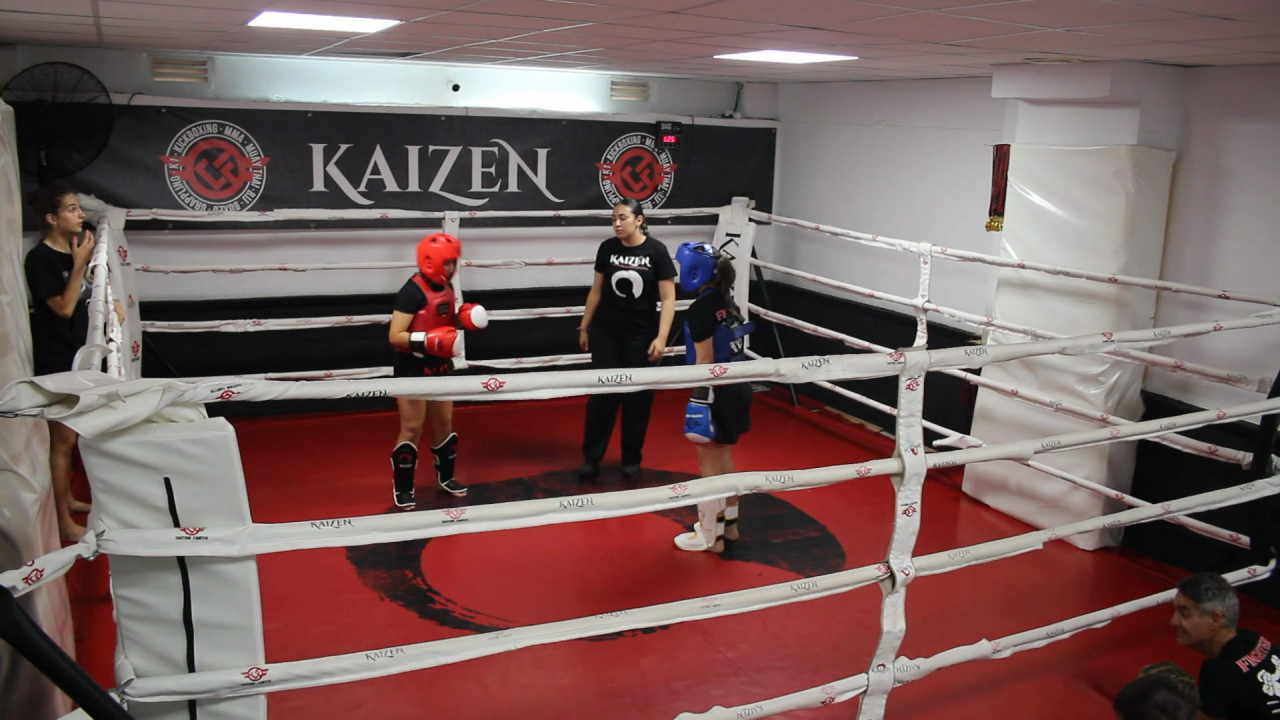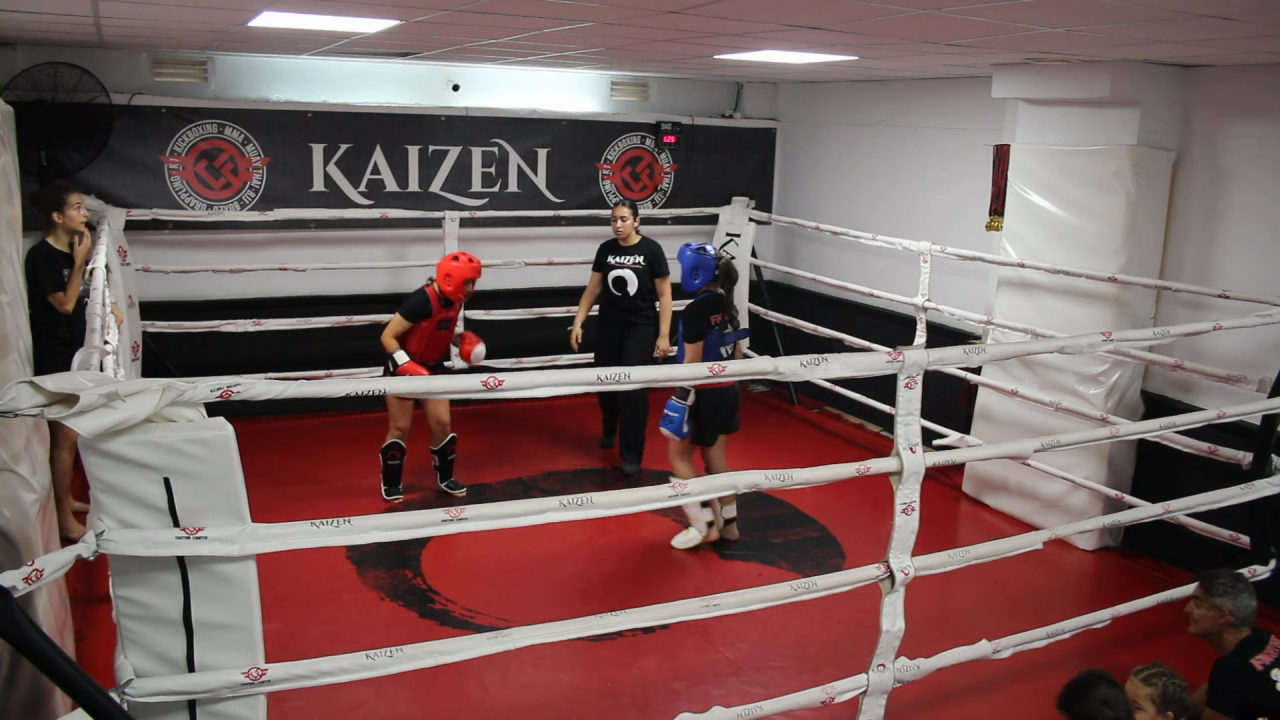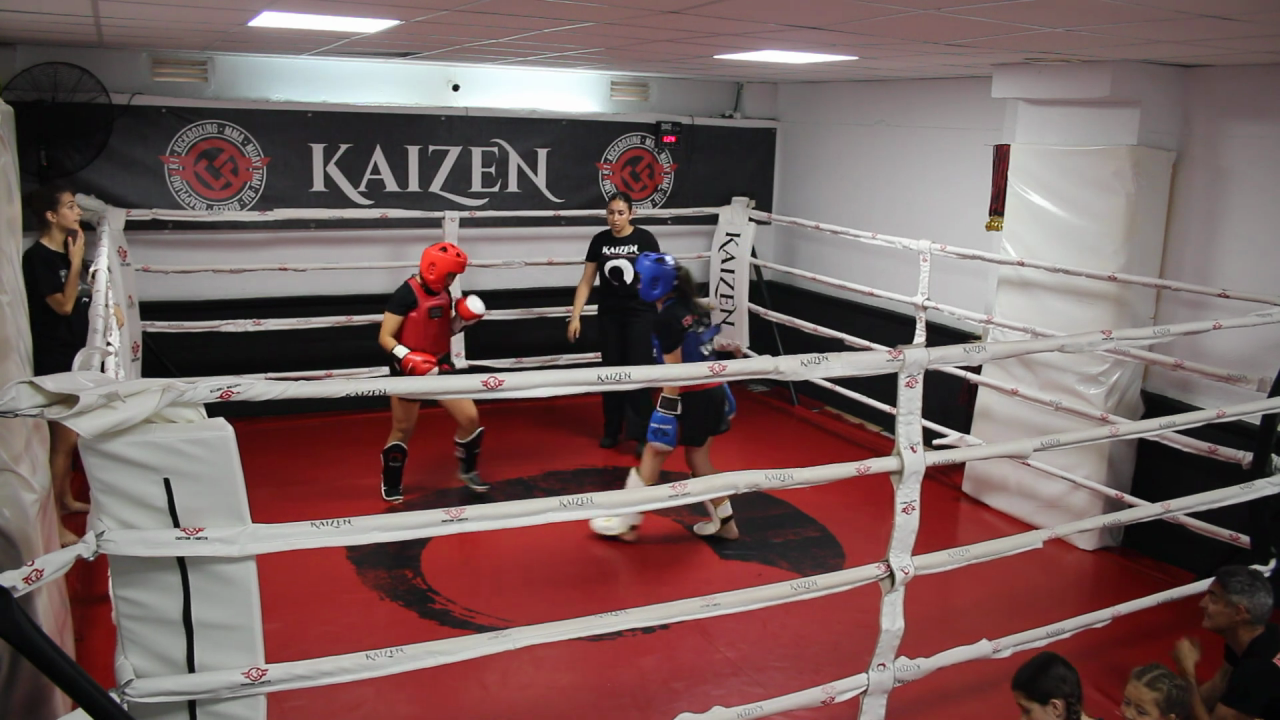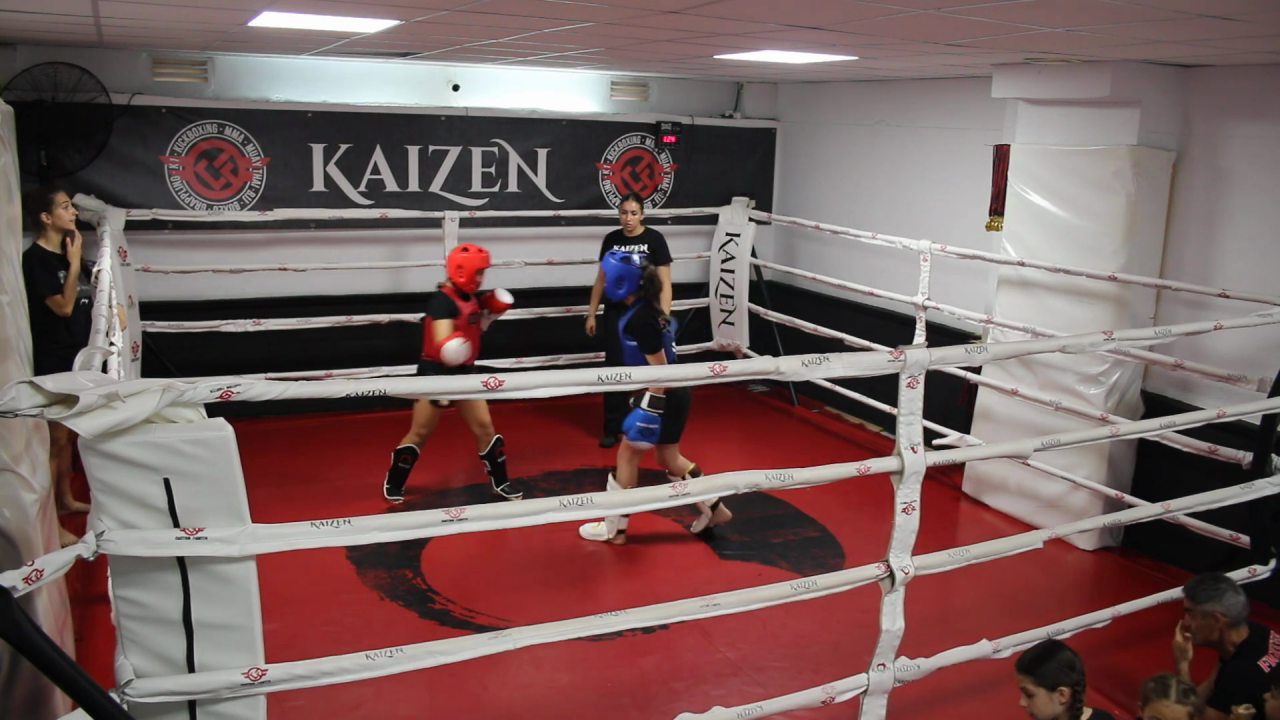
dt=0.3s
person 1, frame 1
left shoulder: (75, 248)
right shoulder: (39, 259)
right elbow: (65, 308)
right wrist: (79, 264)
left hip: (77, 354)
right hip: (55, 359)
left knee: (74, 433)
right knee: (62, 439)
left ankle: (67, 498)
right ankle: (63, 522)
person 1, frame 2
left shoulder: (74, 250)
right shoulder: (41, 255)
right elbow: (65, 304)
left wrist: (109, 306)
right wrist: (80, 260)
left hip: (77, 353)
right hip: (55, 357)
left knee: (73, 433)
right knee: (66, 435)
left ankle: (67, 499)
right ankle: (65, 518)
person 1, frame 3
left shoulder: (71, 249)
right shoulder: (37, 257)
right elbow: (64, 305)
left wrist: (109, 305)
right wrist: (77, 261)
left hip: (76, 354)
right hip: (55, 359)
left knee: (70, 433)
right knee: (64, 438)
left ankle: (66, 499)
person 1, frame 4
left shoulder: (68, 251)
right shoulder: (36, 258)
left elbow: (88, 292)
right elbow: (63, 306)
right wrist: (74, 261)
left hip: (76, 356)
right hip: (53, 360)
left knee: (70, 433)
right knee: (56, 438)
left ankle: (66, 499)
person 2, frame 1
left shoulder: (700, 309)
right shoulder: (726, 302)
left elbow: (705, 361)
left wrist: (699, 403)
left hip: (719, 392)
right hip: (738, 387)
left knee: (709, 463)
right knee: (722, 458)
left ankle: (710, 536)
right ankle: (728, 522)
person 2, frame 2
left shoulder: (697, 310)
right shoulder: (727, 304)
left elbow: (692, 363)
right elbow: (737, 351)
left wrist: (679, 402)
left hip: (705, 395)
right hip: (728, 391)
left knee: (678, 455)
right knee: (715, 456)
left ankle: (706, 524)
right ankle: (727, 521)
person 2, frame 3
left shoulder: (666, 319)
right shoulder: (693, 307)
left wrist: (665, 412)
right wrist: (723, 389)
left hip: (691, 397)
right hip: (711, 392)
left knee: (653, 453)
right knee: (699, 458)
left ankle: (627, 524)
right ankle: (724, 521)
person 2, frame 4
left shoulder: (641, 317)
right shoulder: (641, 309)
left elbow: (660, 368)
left wrist: (649, 411)
left hip: (667, 397)
right hip: (675, 395)
left knee: (628, 455)
right knee: (668, 457)
left ankle: (614, 529)
right ankle: (713, 508)
person 3, frame 1
left shoulder: (656, 250)
right shoulder: (607, 248)
left elbow: (668, 298)
right elbow: (597, 291)
left wrist: (661, 337)
right wrist: (584, 327)
left hip: (641, 333)
right hip: (606, 330)
left knee: (637, 396)
right knee: (603, 391)
left ankle: (631, 457)
right ankle: (591, 456)
person 3, frame 2
left shoulder: (651, 249)
right shoulder: (606, 249)
left elbow: (664, 296)
right elbow: (592, 290)
left wrist: (663, 335)
right wrist: (577, 324)
left hip: (641, 327)
right hip: (608, 326)
left knee: (633, 388)
left ankle: (631, 455)
right ankle: (609, 430)
person 3, frame 3
left shoulder: (645, 239)
right shoulder: (599, 241)
right elbow: (586, 282)
right wrist: (575, 316)
left hip: (641, 315)
right hip: (609, 316)
left ankle: (640, 432)
right ankle: (612, 430)
person 3, frame 4
left shoulder: (654, 239)
right shoulder: (611, 240)
left elbow: (665, 283)
right elbow: (601, 279)
left wrist: (663, 317)
right wrist: (591, 313)
right hip: (616, 314)
right knee: (615, 370)
right ankle: (612, 428)
person 4, frame 1
left shoulder: (445, 288)
right shoulder: (412, 292)
right elbow: (395, 337)
left wrist: (462, 318)
right wrist: (429, 341)
left hip: (439, 365)
right hip: (412, 368)
left knee: (443, 425)
right knee: (412, 429)
left ankle: (446, 477)
right ankle: (403, 488)
person 4, frame 2
left shoulder: (455, 301)
right shoulder: (420, 300)
right elbow: (387, 337)
left wrist: (463, 341)
right wrist: (405, 366)
left hip: (433, 367)
right hip: (402, 369)
left knee: (442, 424)
right knee: (400, 428)
left ankle: (445, 477)
right ankle: (391, 483)
person 4, frame 3
left shoulder: (444, 293)
right shoulder: (406, 294)
right elbow: (385, 338)
left wrist: (462, 319)
right wrist: (408, 360)
left hip: (440, 366)
right hip: (409, 370)
left knee: (470, 418)
right knee: (403, 430)
left ankle: (468, 470)
right ankle: (391, 484)
person 4, frame 4
left shoulder: (469, 296)
right shoulder: (442, 302)
right elbow: (441, 343)
left wrist: (491, 312)
right wrist: (451, 350)
left hip: (464, 371)
right hip: (436, 372)
left knee: (484, 428)
right knee: (420, 434)
left ankle: (500, 482)
right ankle: (394, 483)
